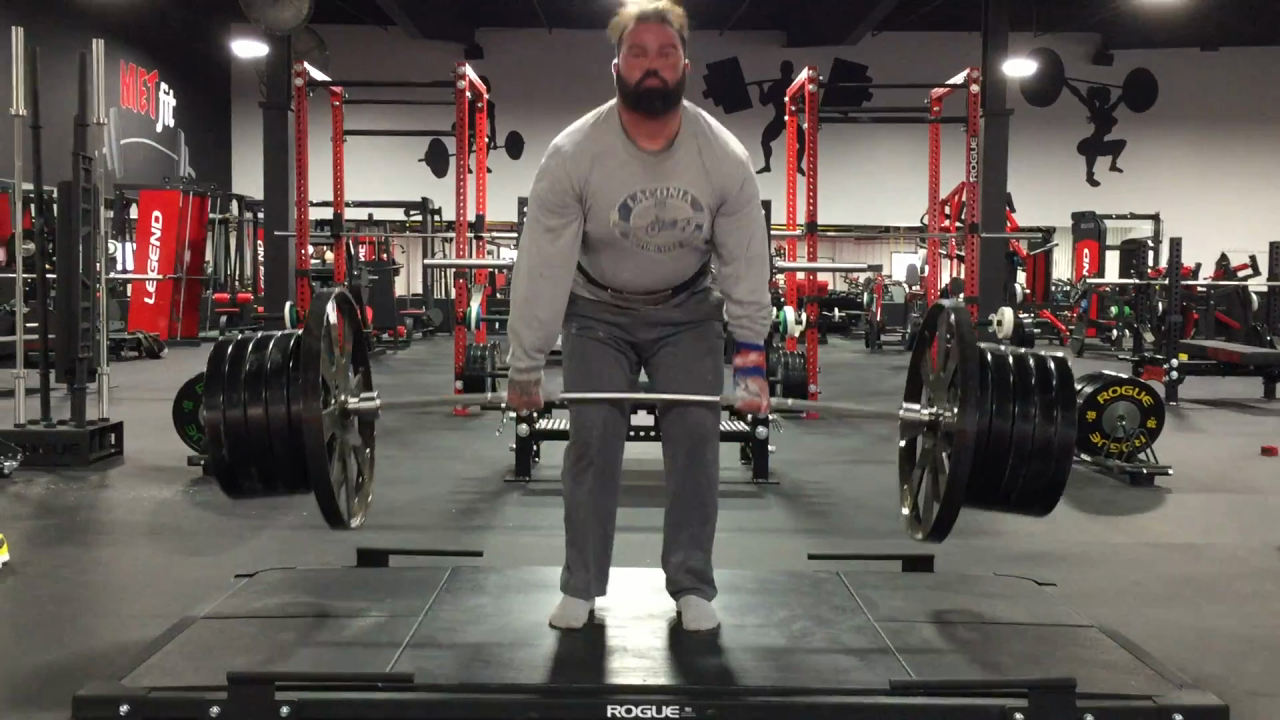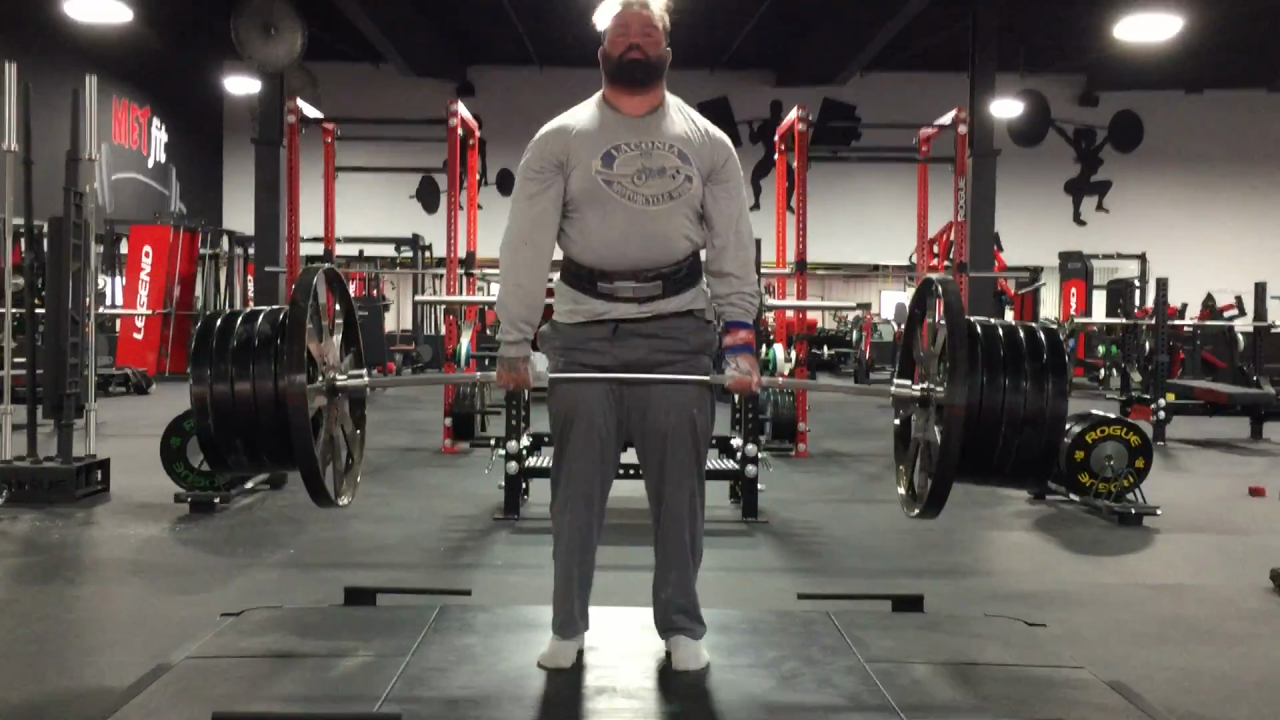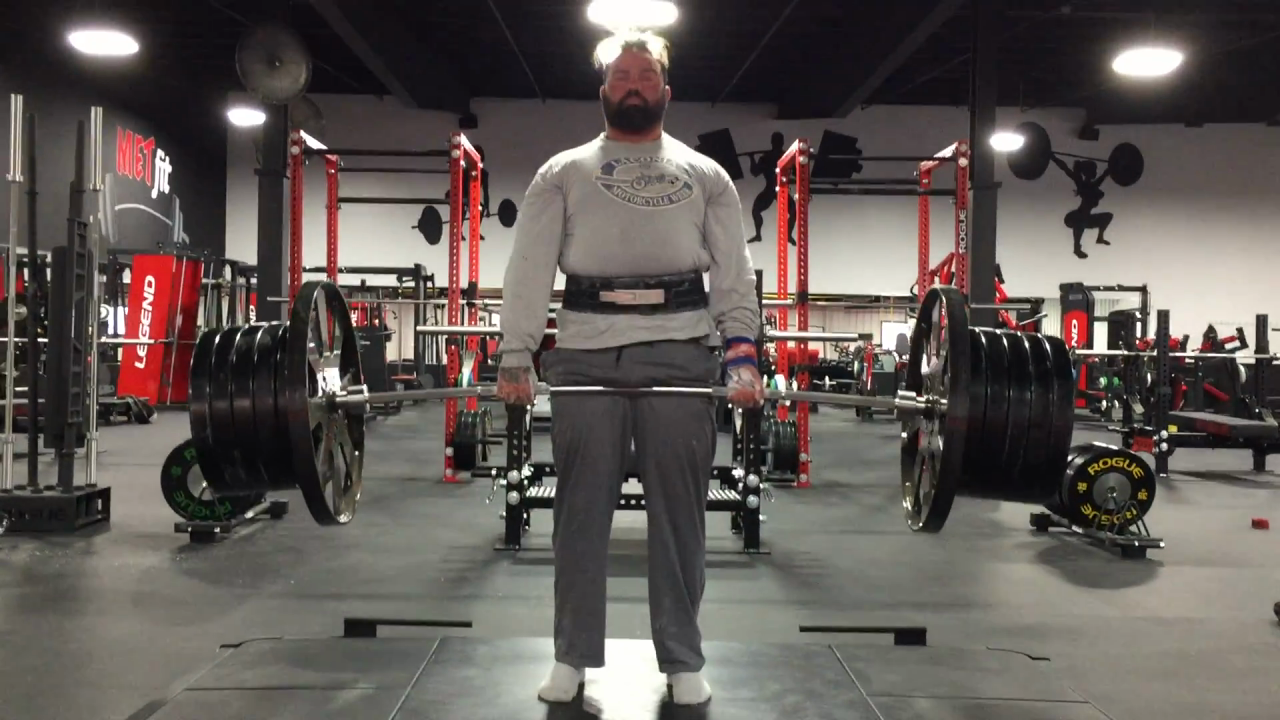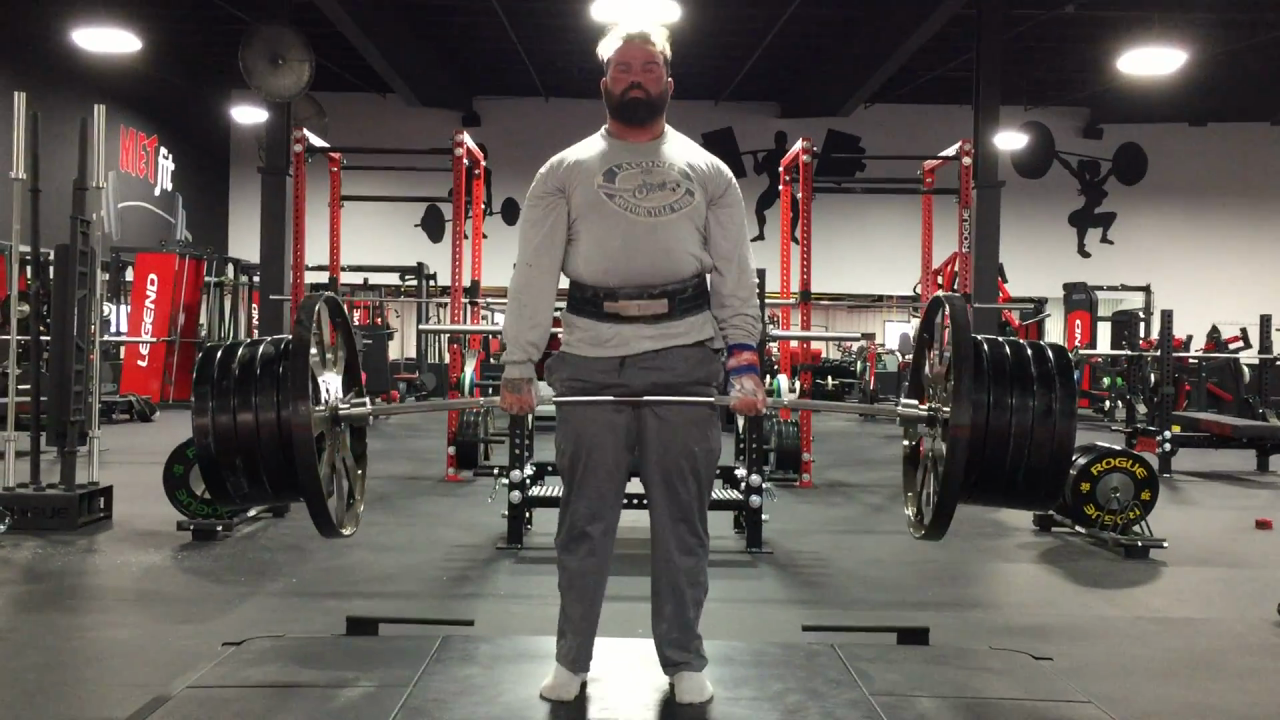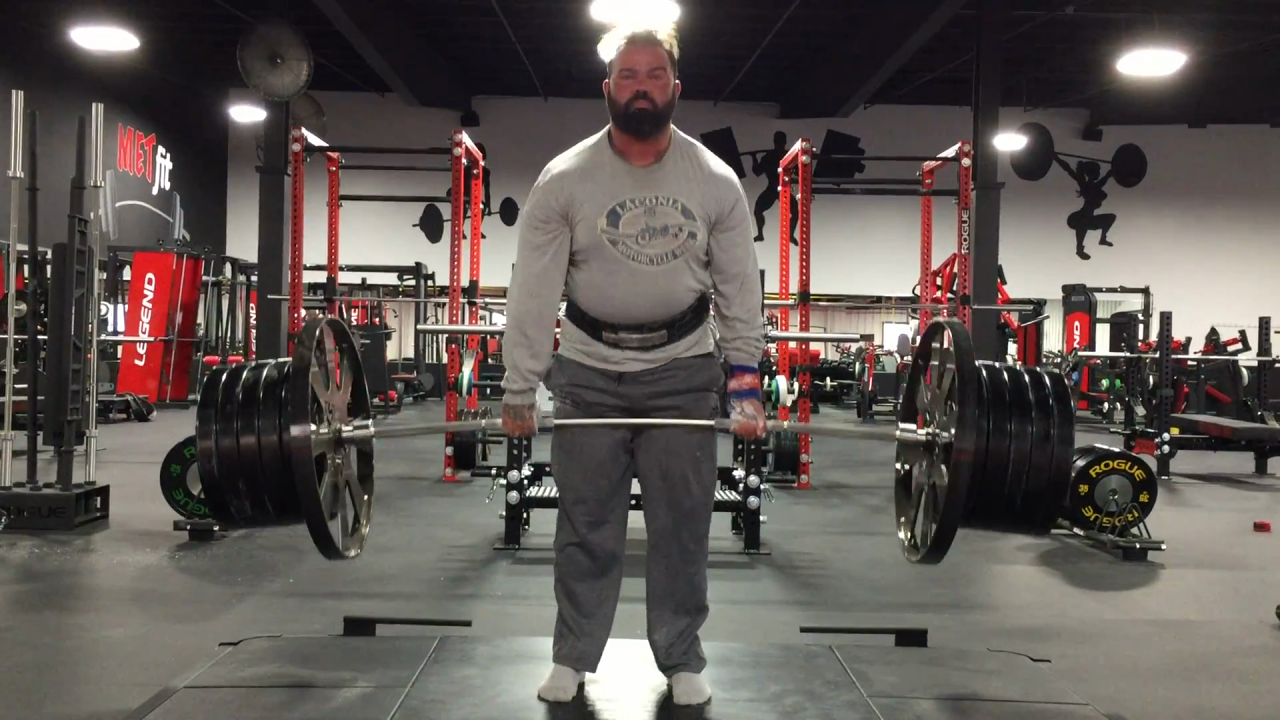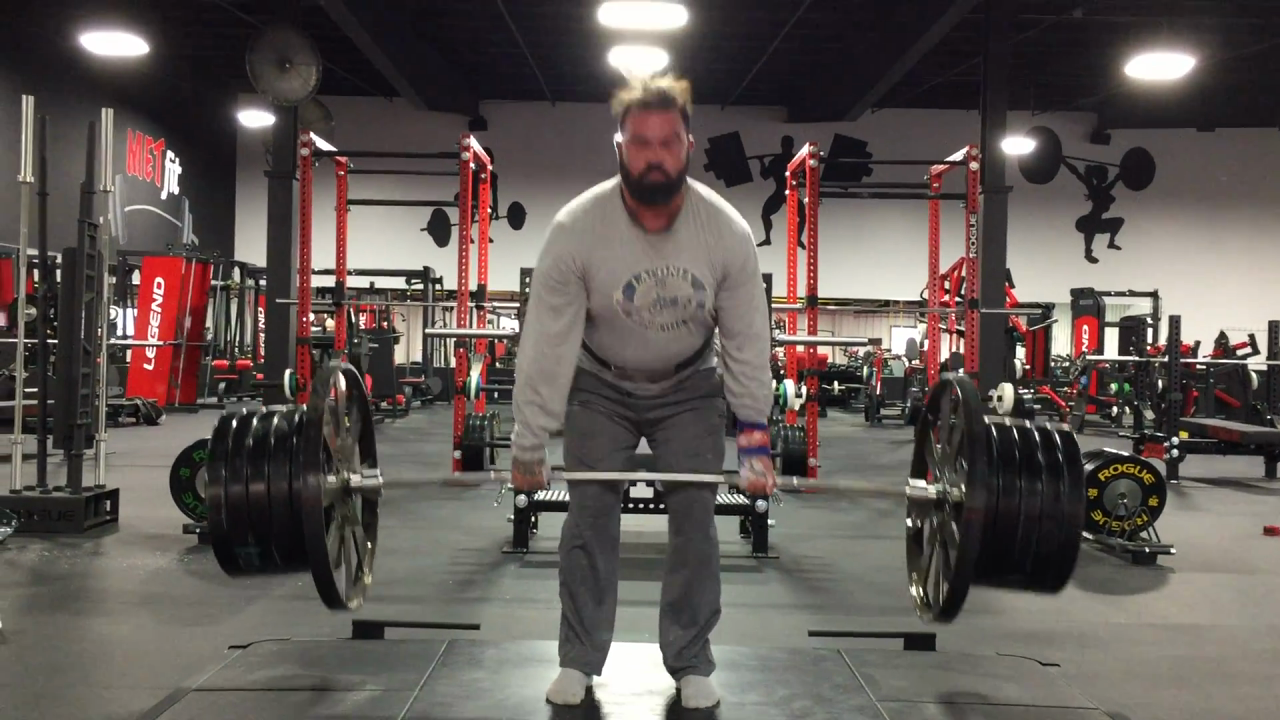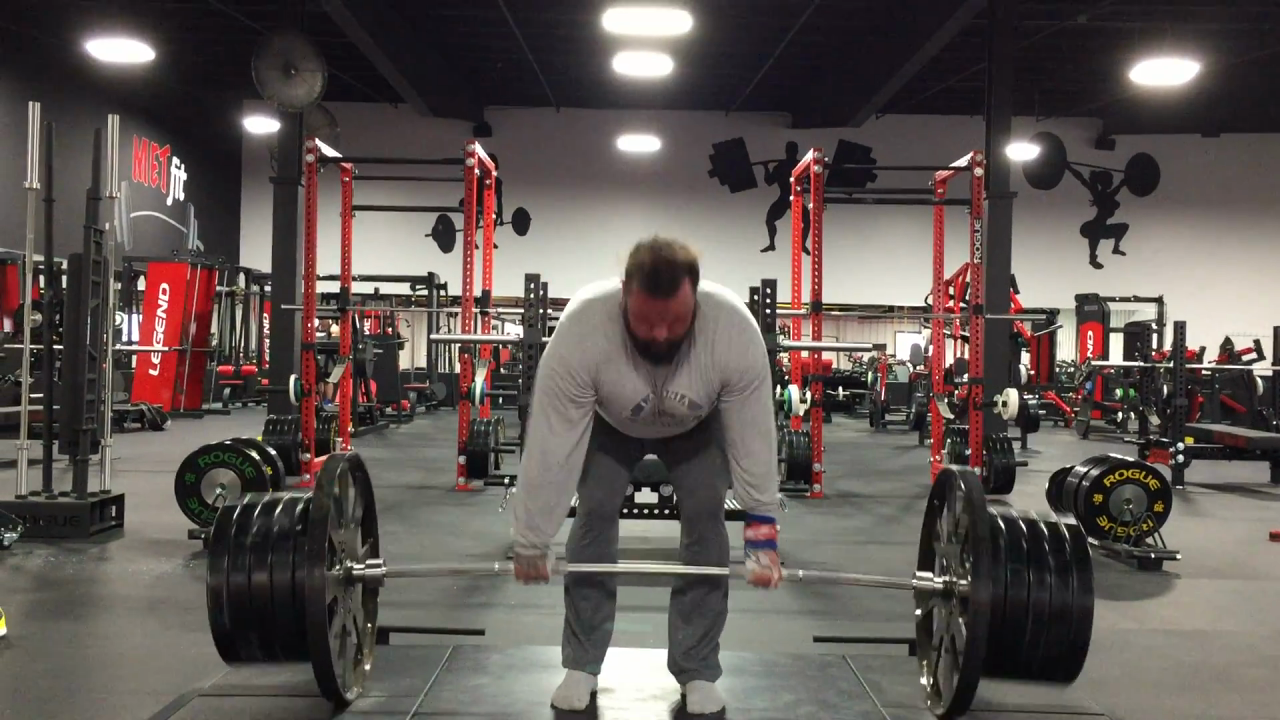
dt=0.3s
person 1, frame 1
left shoulder: (725, 157)
right shoulder: (573, 155)
left elbow: (745, 265)
right elbow: (542, 269)
left wrist: (751, 363)
right wrist: (525, 370)
left hip: (687, 313)
right hip: (599, 311)
left knee: (695, 440)
right knee: (593, 440)
left ankle: (691, 586)
right ankle: (581, 586)
person 1, frame 2
left shoulder: (707, 141)
right shoulder: (560, 137)
left elbow: (732, 247)
right elbow: (527, 245)
left wrist: (739, 341)
right wrist: (514, 346)
left hip: (678, 329)
right hip: (584, 329)
left knee: (679, 480)
right knee: (578, 479)
left ankle: (681, 626)
right ankle: (567, 626)
person 1, frame 3
left shoulder: (704, 174)
right shoulder: (564, 172)
left elbow: (733, 271)
right elbow: (529, 267)
left wrist: (742, 356)
right wrist: (515, 359)
left hip: (681, 353)
right hip: (585, 353)
left knee: (677, 512)
right knee: (582, 510)
left ankle: (681, 659)
right ankle: (572, 655)
person 1, frame 4
left shoulder: (707, 170)
right shoulder: (565, 170)
left elbow: (734, 274)
right elbow: (534, 273)
left wrist: (743, 362)
right wrist: (518, 368)
left hip: (684, 356)
right hip: (590, 357)
left knee: (681, 518)
right knee: (586, 516)
left ankle: (684, 660)
right ankle: (573, 658)
person 1, frame 5
left shoulder: (716, 181)
right shoulder: (564, 179)
left elbow: (739, 290)
right elbow: (533, 292)
left wrist: (745, 384)
right wrist: (519, 392)
left hip: (684, 371)
right hip: (589, 371)
left knee: (682, 519)
right knee: (587, 519)
left ankle: (681, 660)
right ankle: (572, 658)
person 1, frame 6
left shoulder: (727, 231)
right shoulder: (576, 228)
left elbow: (747, 342)
right elbow: (547, 345)
left wrist: (755, 440)
right wrist: (529, 446)
left hip: (689, 387)
right hip: (599, 386)
left knee: (695, 520)
right knee: (590, 518)
left ankle: (691, 665)
right ankle: (578, 662)
person 1, frame 7
left shoulder: (736, 332)
right shoulder: (581, 330)
left elbow: (753, 441)
right elbow: (551, 448)
left wrist: (762, 536)
right wrist: (531, 546)
left hip: (695, 427)
right hip: (608, 425)
left knee: (705, 517)
right knee: (594, 515)
left ankle: (697, 671)
right ankle: (581, 666)
